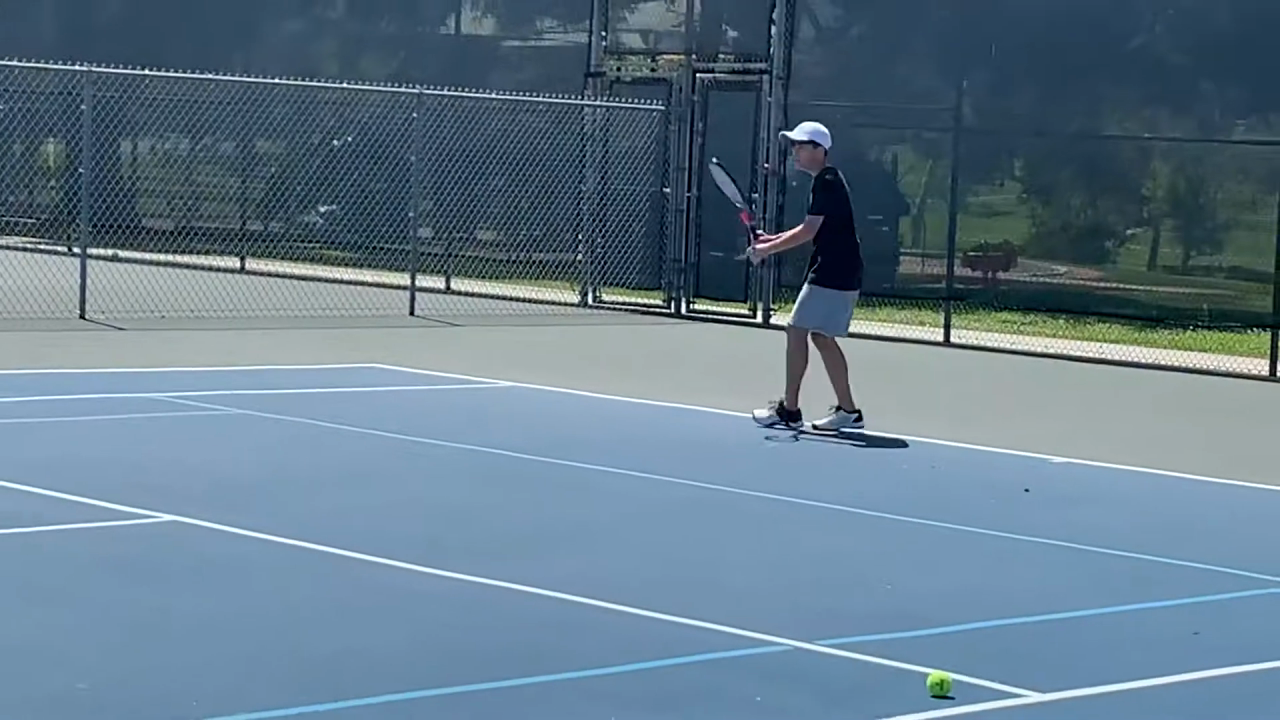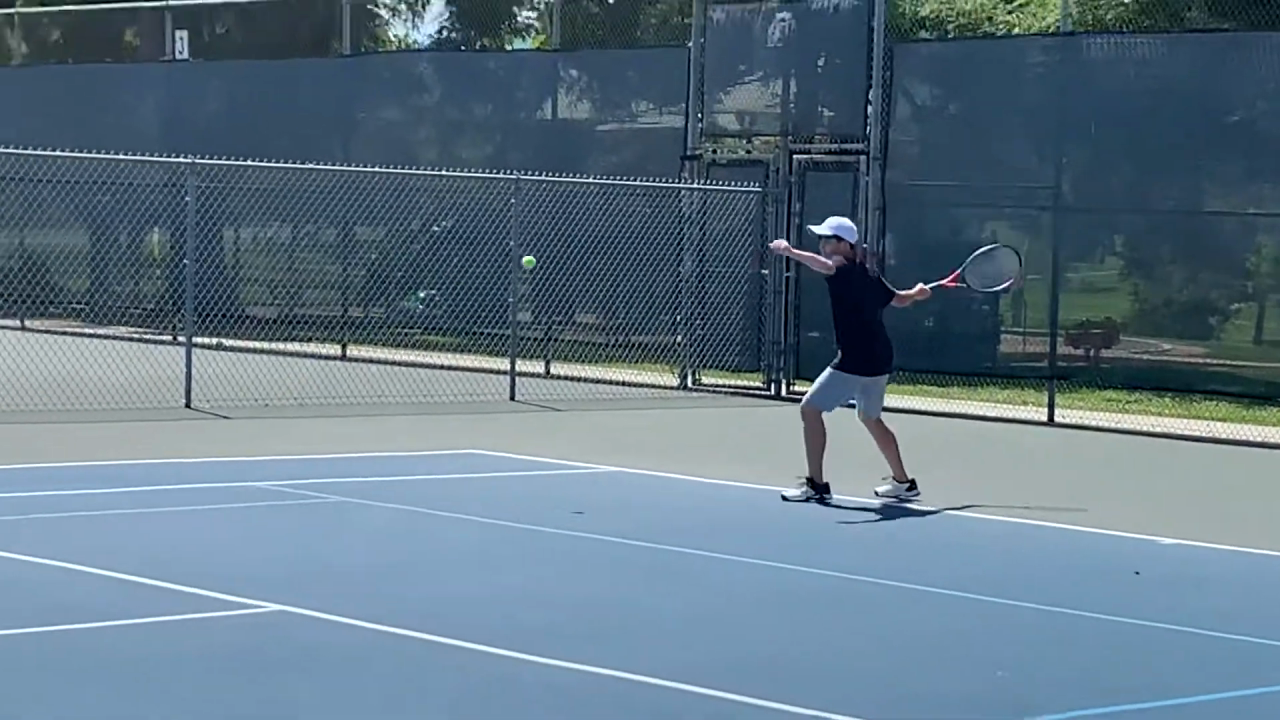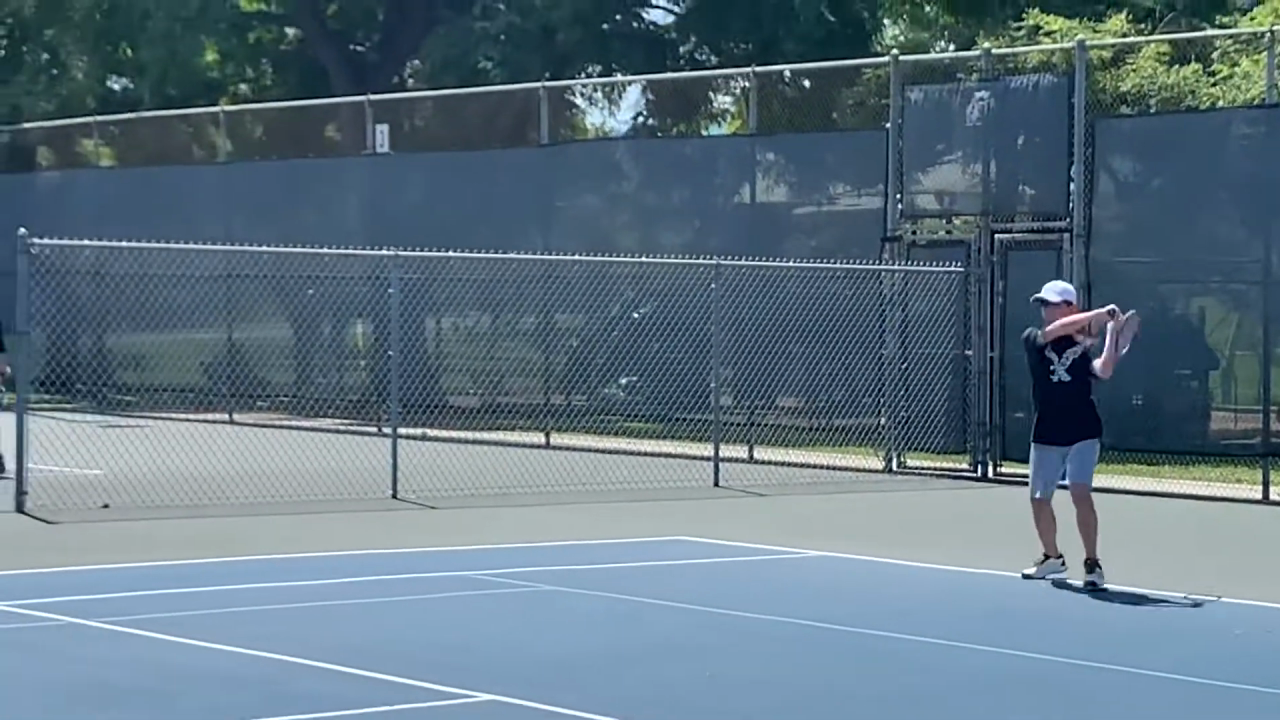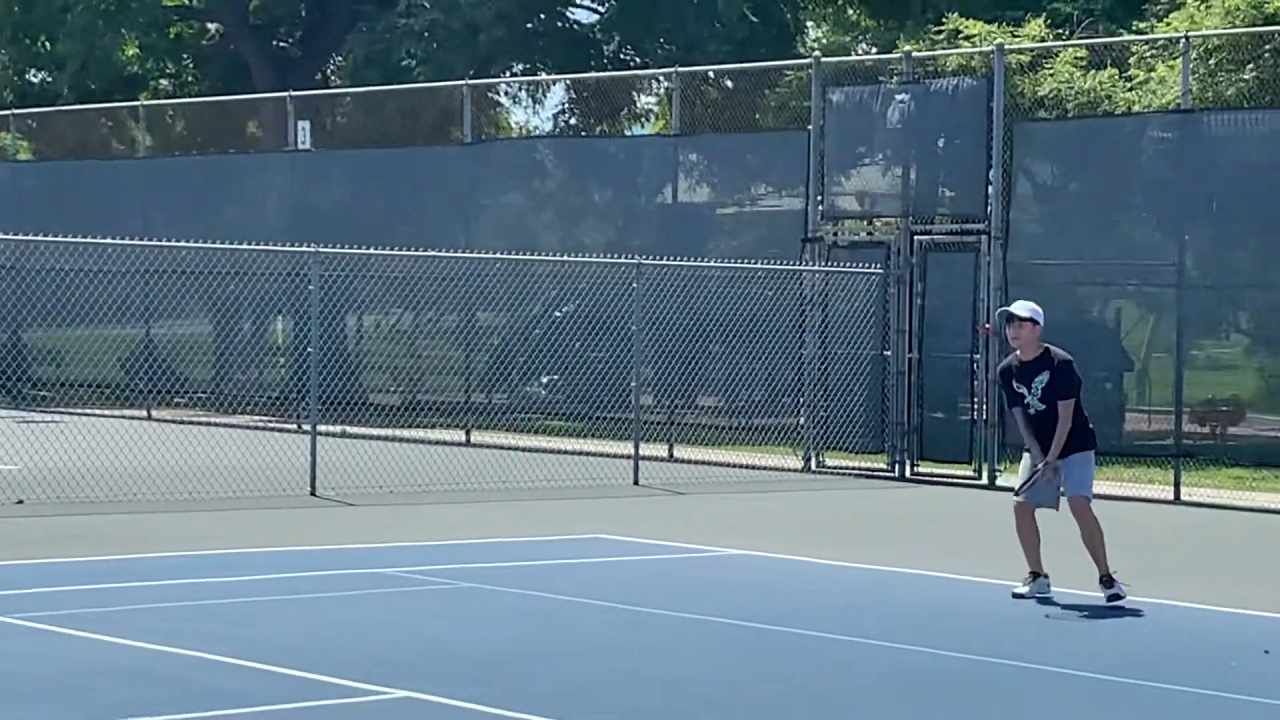
dt=0.7s
person 1, frame 1
left shoulder: (825, 181)
right shoulder: (828, 179)
left elbow: (809, 231)
right elbow: (817, 222)
left wrist: (768, 248)
right wrist: (777, 238)
left hip: (831, 274)
right hip: (845, 274)
left knee: (797, 331)
right knee: (823, 337)
left ankle: (788, 410)
right ankle: (847, 410)
person 1, frame 2
left shoulder: (844, 268)
right shoulder: (867, 275)
left elbow: (823, 266)
right elbow: (898, 299)
left wrist: (789, 250)
right wrist: (918, 292)
left hip: (855, 361)
right hip: (878, 361)
left knee: (810, 409)
right knee: (871, 419)
left ankle: (816, 484)
right ankle: (903, 482)
person 1, frame 3
left shoulder: (1086, 343)
right shoulder: (1033, 338)
left elbow: (1105, 371)
right elbow: (1056, 332)
left wrist: (1111, 331)
right wrist: (1100, 314)
left hip: (1084, 432)
right hip: (1047, 434)
left knee: (1080, 494)
right knee: (1039, 500)
left ankle: (1093, 563)
right ankle: (1051, 557)
person 1, frame 4
left shoulder: (1060, 363)
right shoulder: (1007, 370)
left elbow: (1066, 417)
right elbow: (1021, 420)
left wrist: (1052, 460)
right wrist: (1040, 458)
left hip: (1075, 446)
right hip: (1038, 449)
left knee: (1078, 505)
right knee: (1022, 506)
left ankle: (1107, 580)
right ankle: (1037, 577)
